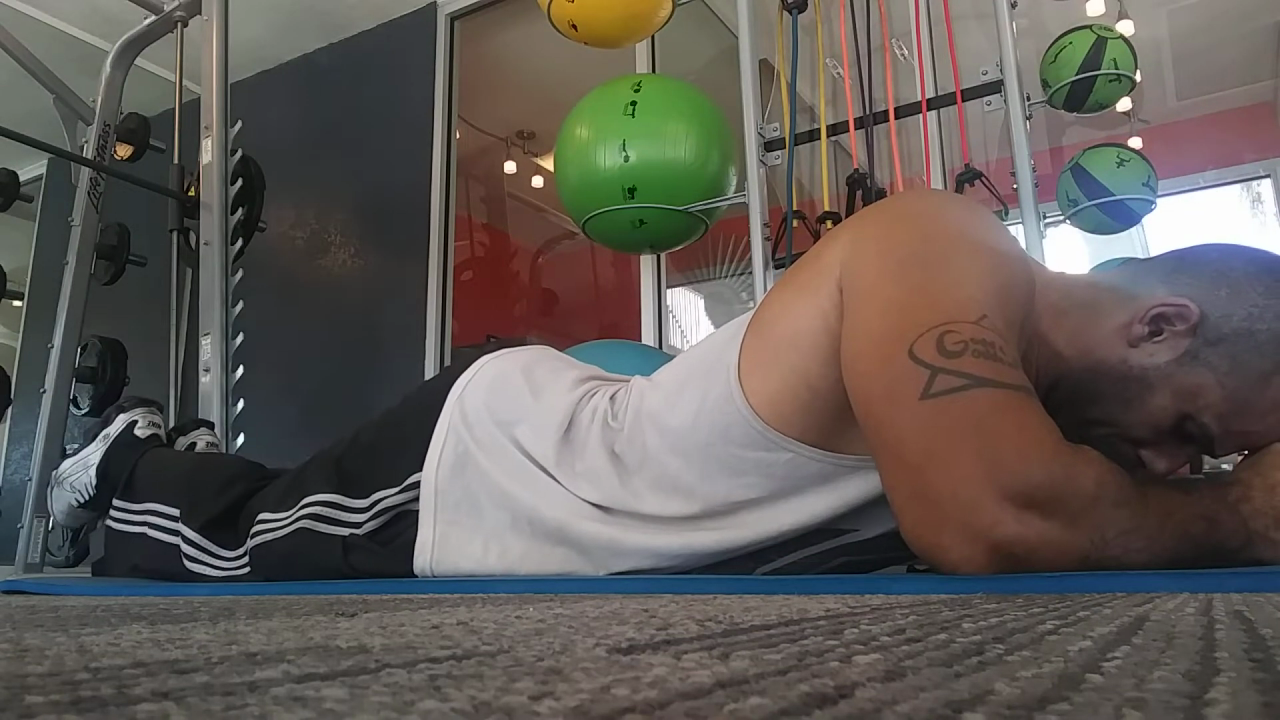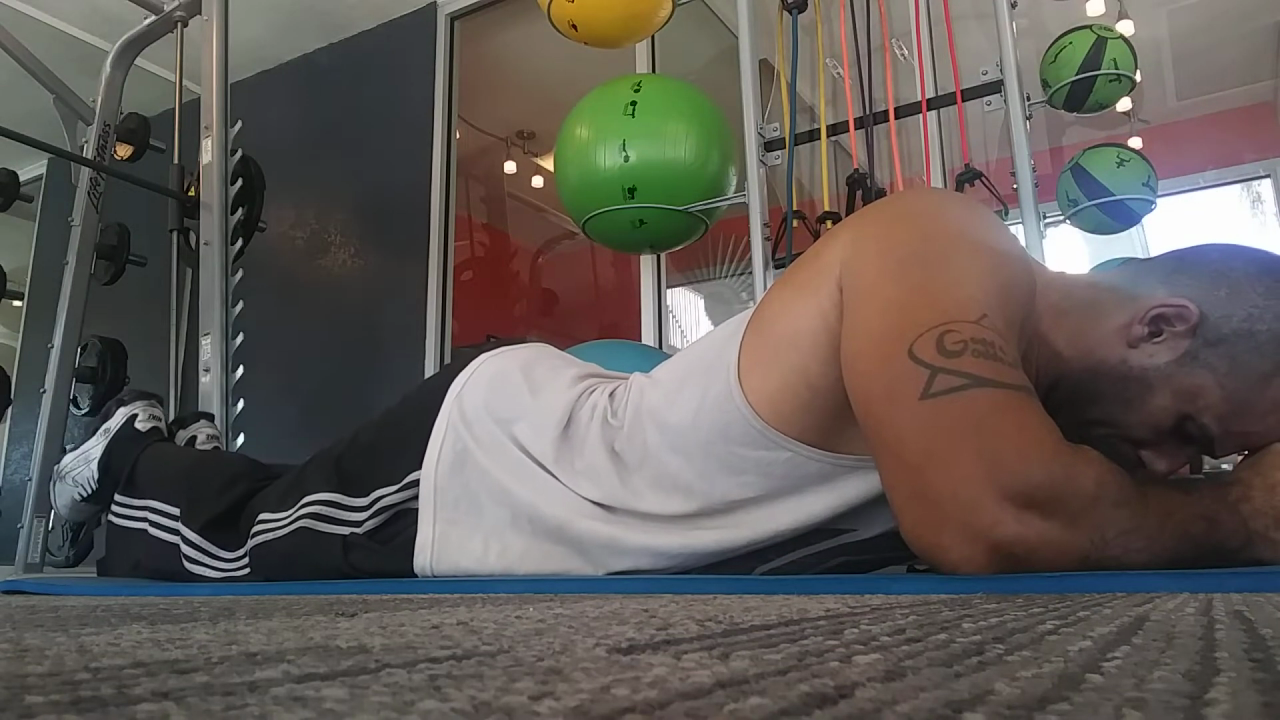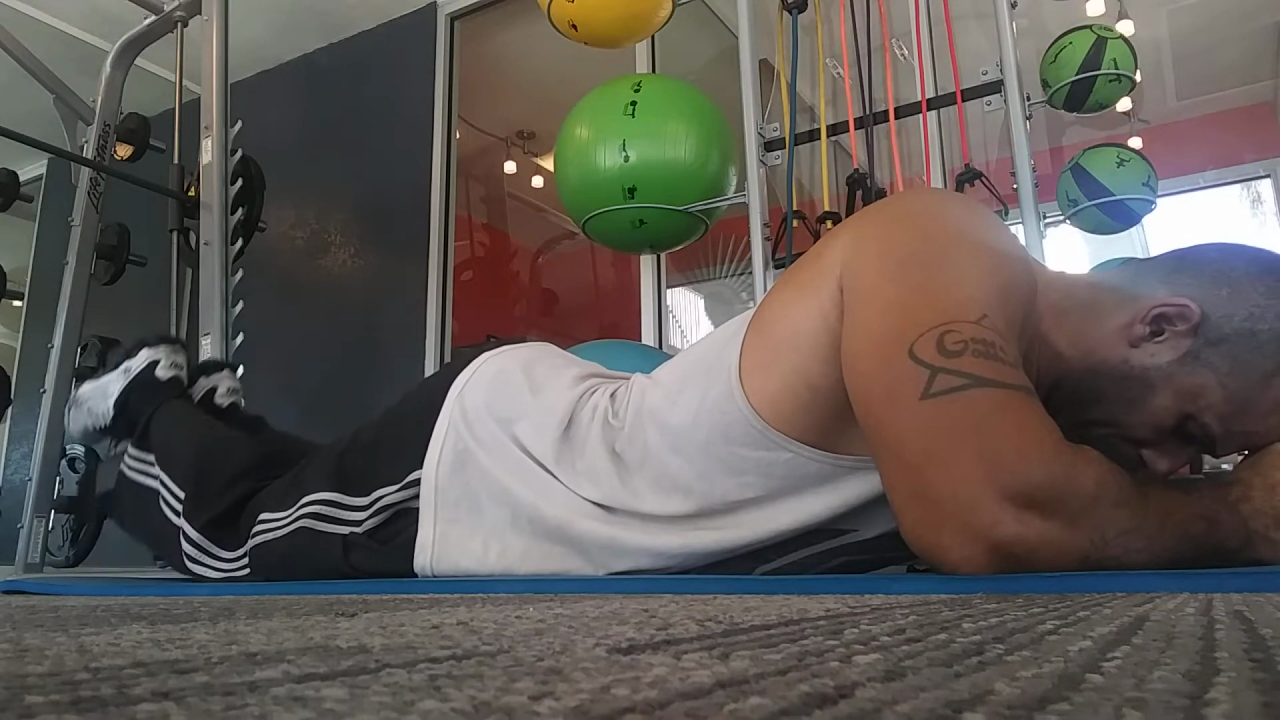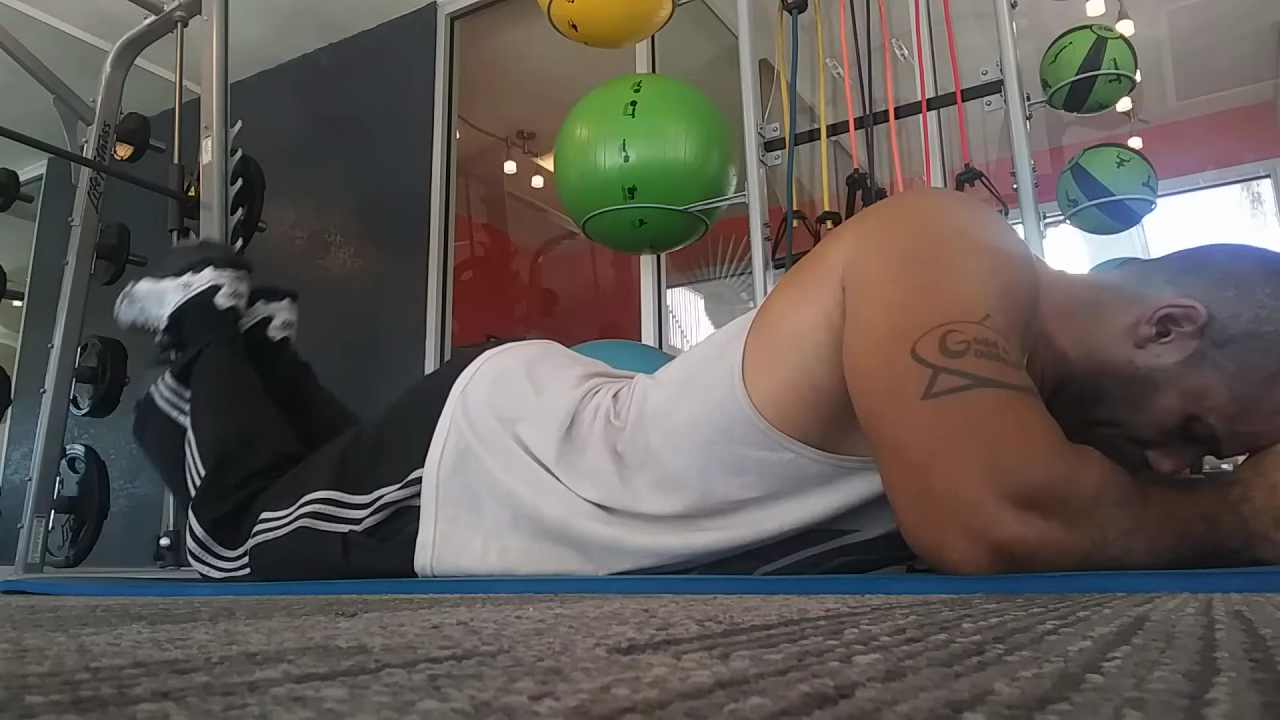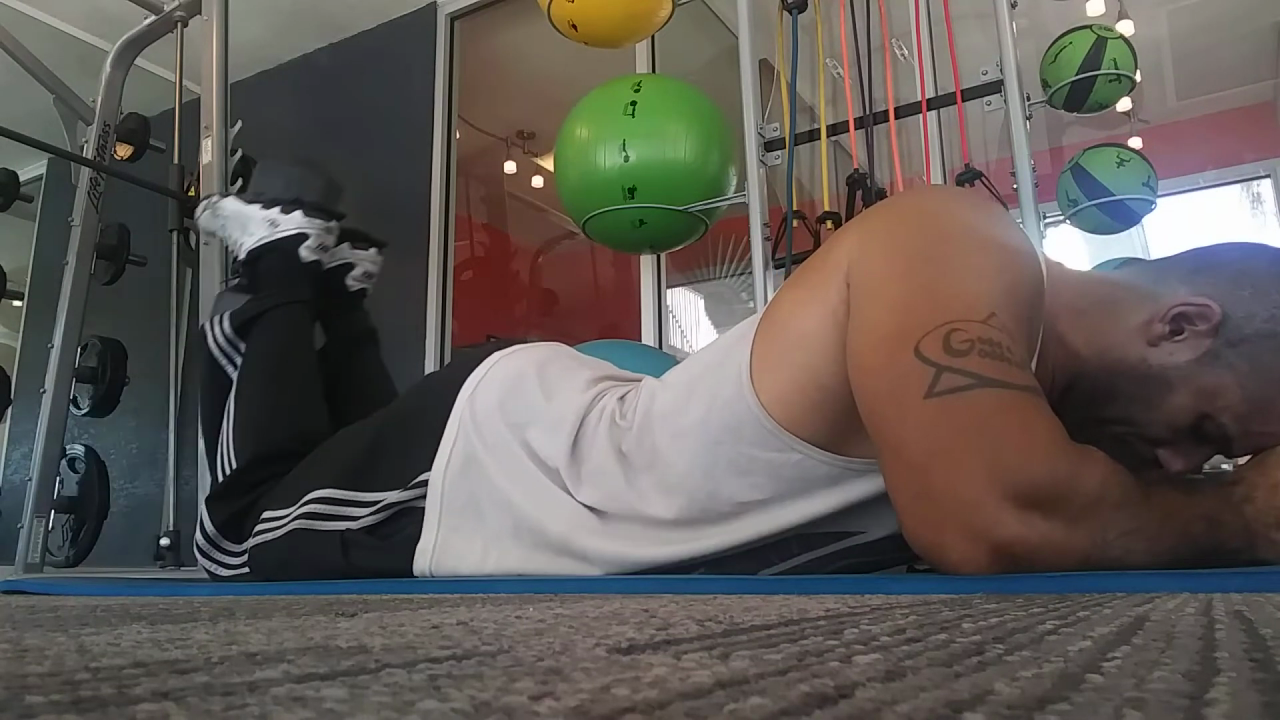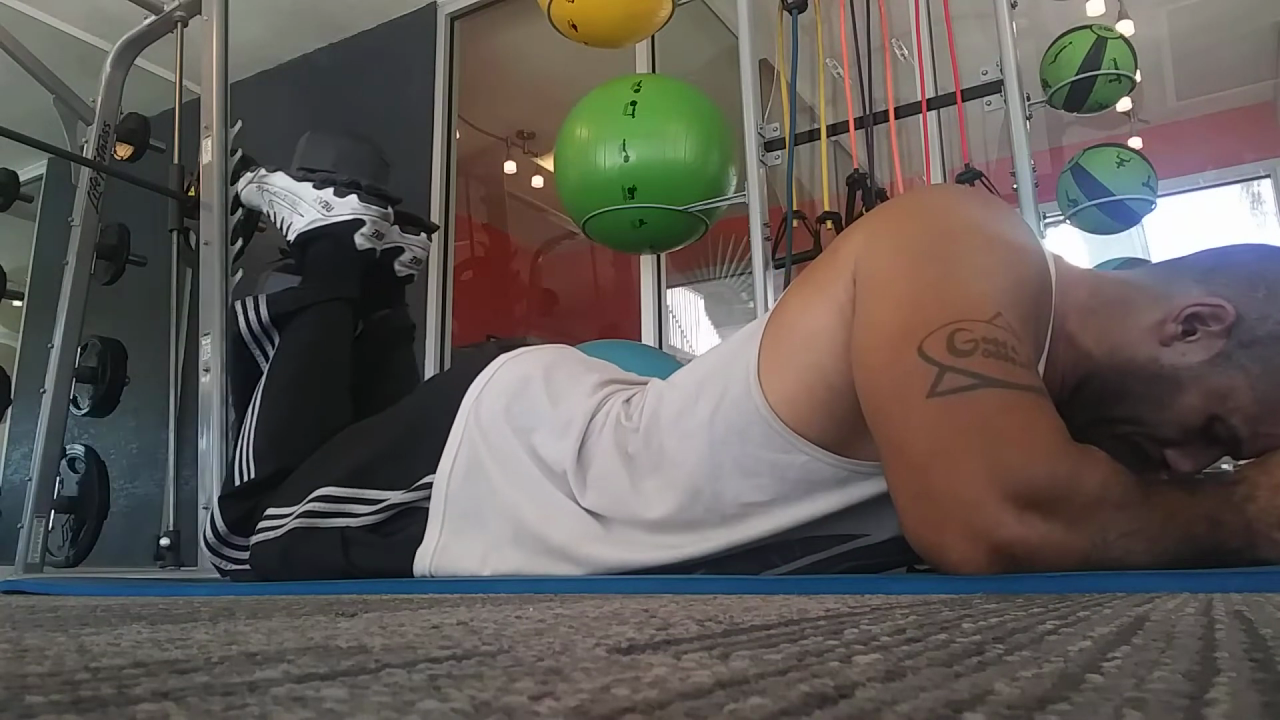
dt=0.3s
person 1, frame 1
left shoulder: (1018, 379)
right shoulder: (943, 250)
right elbow: (991, 519)
left hip: (545, 434)
right hip: (463, 466)
right knee: (229, 552)
left ankle: (163, 457)
right ankle: (138, 462)
person 1, frame 2
left shoulder: (1006, 369)
right shoulder: (942, 250)
right elbow: (991, 520)
left hip: (546, 434)
right hip: (463, 463)
right knee: (229, 551)
left ankle: (170, 450)
right ankle: (140, 454)
person 1, frame 3
left shoulder: (1009, 366)
right shoulder: (943, 250)
right elbow: (993, 520)
left hip: (545, 428)
right hip: (464, 461)
right knee: (231, 538)
left ankle: (198, 406)
right ankle: (160, 404)
person 1, frame 4
left shoulder: (1017, 373)
right shoulder: (948, 251)
right elbow: (995, 520)
left hip: (550, 428)
right hip: (466, 456)
right knee: (236, 535)
left ankle: (252, 333)
right ankle: (209, 316)
person 1, frame 5
left shoulder: (1034, 379)
right shoulder: (955, 248)
right elbow: (996, 520)
left hip: (569, 423)
right hip: (476, 456)
right knee: (243, 537)
left ankle: (322, 284)
right ankle: (288, 265)
person 1, frame 6
left shoulder: (1049, 374)
right shoulder: (963, 247)
right elbow: (998, 519)
left hip: (575, 429)
right hip: (488, 453)
right knee: (255, 533)
left ankle: (369, 276)
right ankle: (341, 260)
